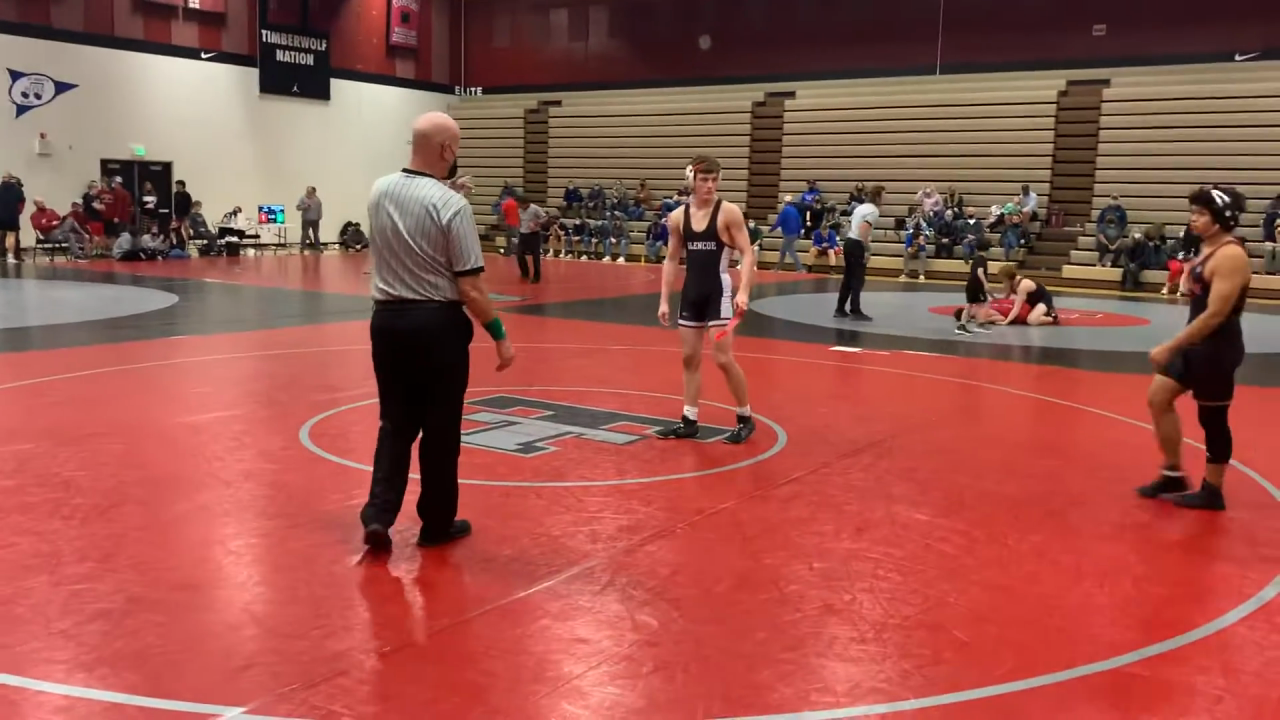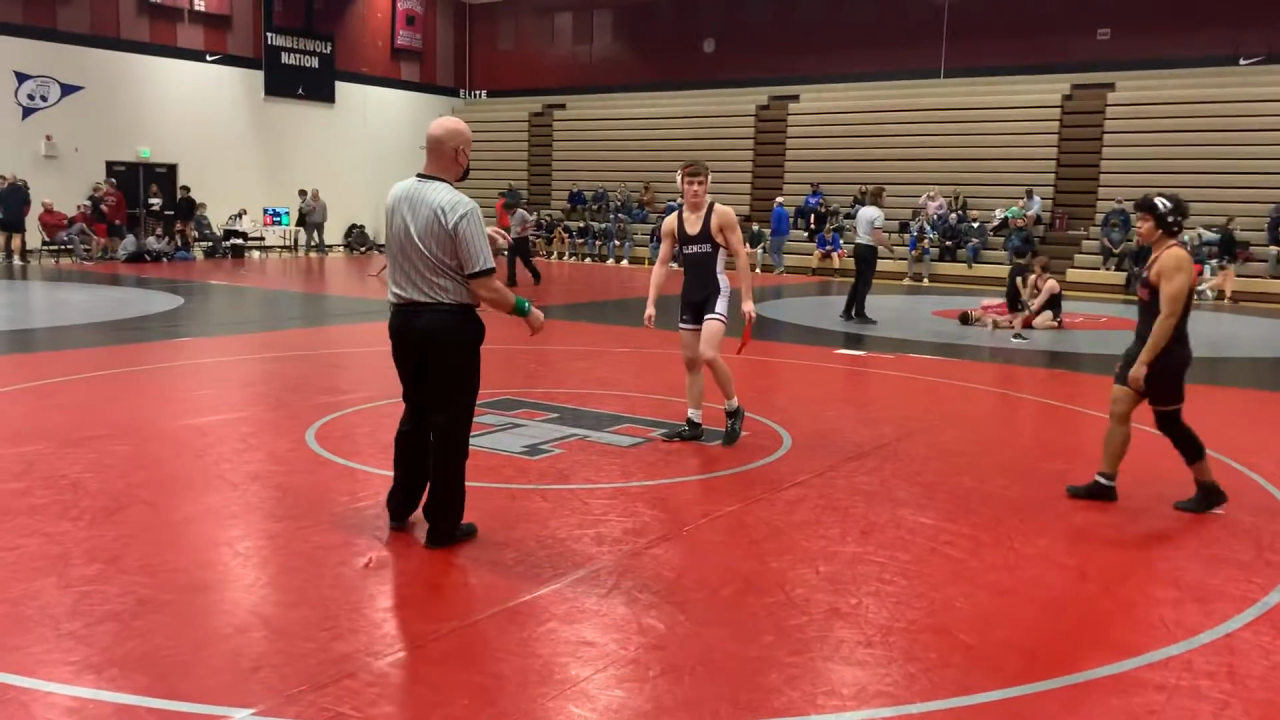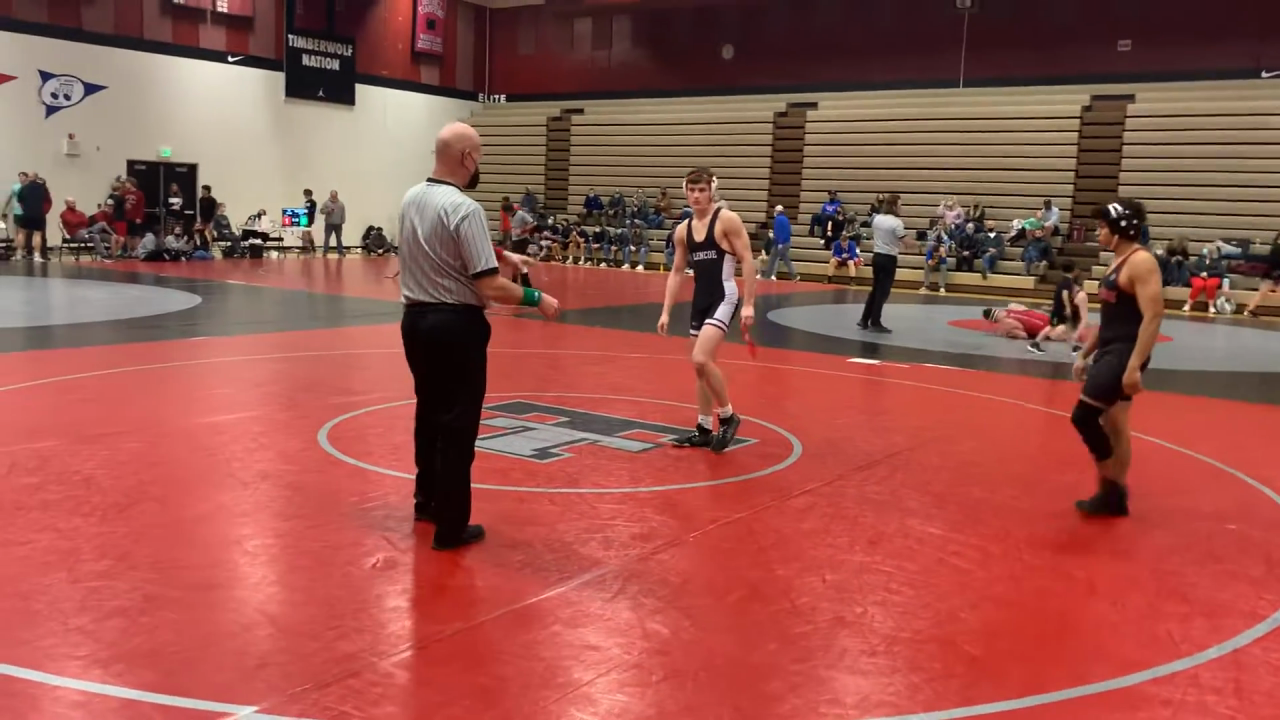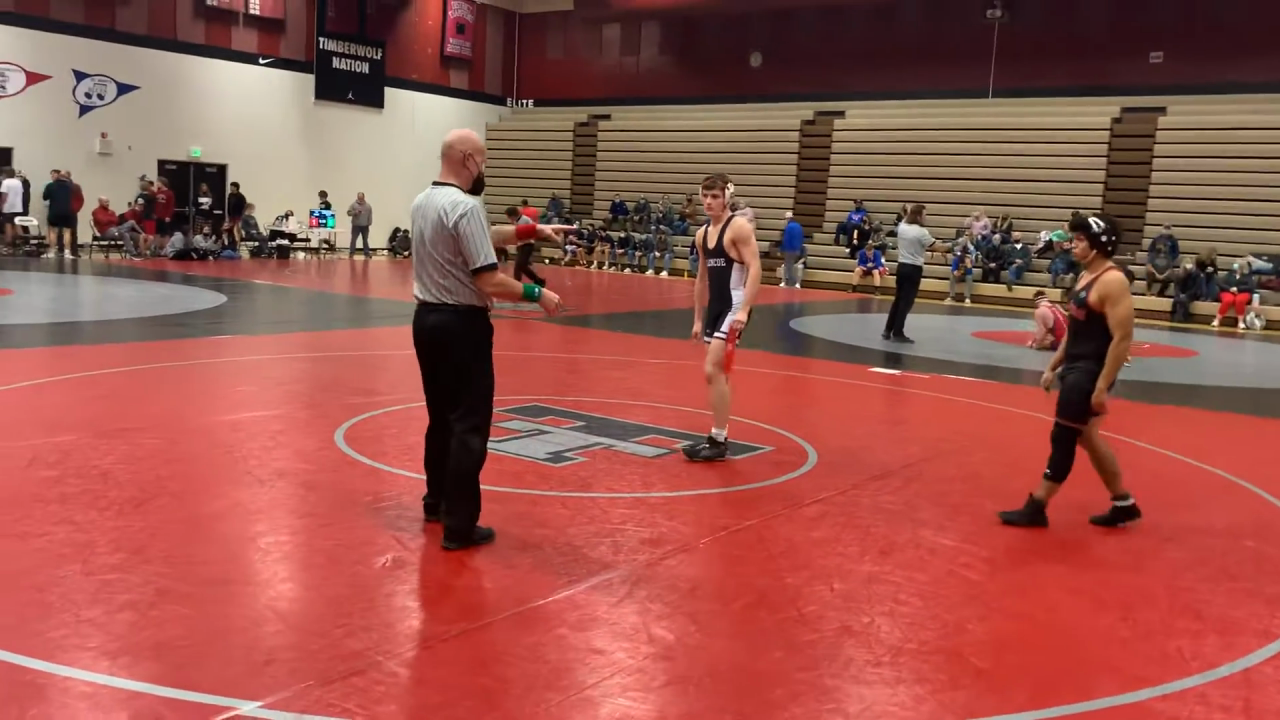
dt=0.3s
person 1, frame 1
left shoulder: (380, 191)
right shoulder: (452, 205)
right elbow: (470, 287)
right wrist: (500, 335)
left hip: (388, 319)
right hip: (437, 324)
left knee: (395, 425)
right knee: (439, 429)
left ankle: (378, 516)
right ankle: (436, 524)
person 1, frame 2
left shoulder: (397, 195)
right shoulder: (461, 208)
right elbow: (484, 289)
left wrist: (478, 235)
right wrist: (526, 310)
left hip: (404, 320)
right hip: (449, 326)
left knee: (415, 416)
right knee: (449, 428)
left ankle: (401, 506)
right ankle: (443, 525)
person 1, frame 3
left shoulder: (411, 199)
right shoulder: (464, 209)
right elbow: (490, 288)
left wrist: (501, 256)
right wrist: (537, 299)
left hip: (416, 320)
right hip: (456, 325)
left knee: (429, 416)
right knee: (457, 426)
left ankle: (427, 500)
right ankle: (450, 526)
person 1, frame 4
left shoulder: (422, 202)
right shoulder: (464, 207)
right elbow: (490, 282)
left wrist: (532, 230)
right wrist: (537, 293)
left hip: (427, 319)
right hip: (461, 325)
left knee: (441, 418)
right knee: (469, 426)
left ankle: (437, 501)
right ankle: (460, 526)
person 2, frame 1
left shoulder: (1232, 256)
right shoulder: (1208, 248)
left elbow: (1213, 315)
left wrist: (1169, 347)
left hip: (1217, 349)
right hip: (1198, 345)
left knee: (1212, 418)
right knee: (1157, 399)
left ankle: (1211, 491)
right ankle: (1172, 474)
person 2, frame 2
left shoulder: (1174, 259)
right shoulder: (1158, 255)
left elbow: (1169, 316)
left wrist: (1142, 362)
right wrist: (1138, 357)
left hip: (1165, 355)
right hip: (1144, 348)
left knee: (1170, 424)
right knee: (1118, 411)
left ankle: (1209, 489)
right ankle: (1104, 483)
person 2, frame 3
left shoulder: (1141, 263)
right shoulder: (1119, 261)
left elbow: (1152, 319)
left wrist: (1134, 366)
right wrist: (1085, 354)
left hip: (1126, 356)
right hip: (1110, 352)
left knee: (1084, 417)
right knee: (1112, 425)
left ankle: (1113, 486)
right ankle: (1112, 492)
person 2, frame 4
left shoulder: (1113, 282)
right shoulder: (1086, 275)
left elbow: (1122, 339)
left wrist: (1102, 386)
right wrist: (1053, 367)
left hip: (1090, 372)
right hip: (1075, 368)
left knee: (1062, 438)
right knee: (1088, 439)
left ankle: (1036, 508)
right ankle: (1123, 503)
person 3, frame 1
left shoulder: (728, 212)
right shoulder: (677, 216)
left elbow: (747, 253)
right elbow: (671, 260)
left wrist: (743, 292)
right wrist: (663, 300)
left hip: (718, 292)
right hip: (690, 292)
left knee: (723, 359)
right knee: (689, 358)
left ankle: (744, 418)
right ankle: (689, 421)
person 3, frame 2
left shoulder: (722, 214)
right shoulder: (672, 222)
left elbow: (741, 256)
right elbow: (661, 264)
left wrist: (747, 298)
right wrist: (651, 303)
left hip: (716, 292)
right hip: (689, 294)
left knee: (709, 355)
right knee: (690, 361)
left ankle: (734, 409)
right ankle: (693, 424)
person 3, frame 3
left shoulder: (727, 220)
right shoulder: (682, 230)
left elbow: (747, 260)
right elbow: (676, 272)
left wrist: (748, 303)
right wrist: (666, 312)
left hip: (724, 298)
right hip: (700, 299)
left knee: (701, 360)
right knee: (701, 365)
left ankle: (728, 417)
right ankle: (704, 429)
person 3, frame 4
left shoulder: (739, 227)
right shoulder: (702, 234)
left elbow: (755, 268)
left wrist: (744, 310)
right wrist: (697, 319)
left hip: (733, 307)
right hip: (714, 307)
left knee: (712, 371)
right knee: (716, 375)
left ankle: (718, 441)
right ankle: (717, 439)
